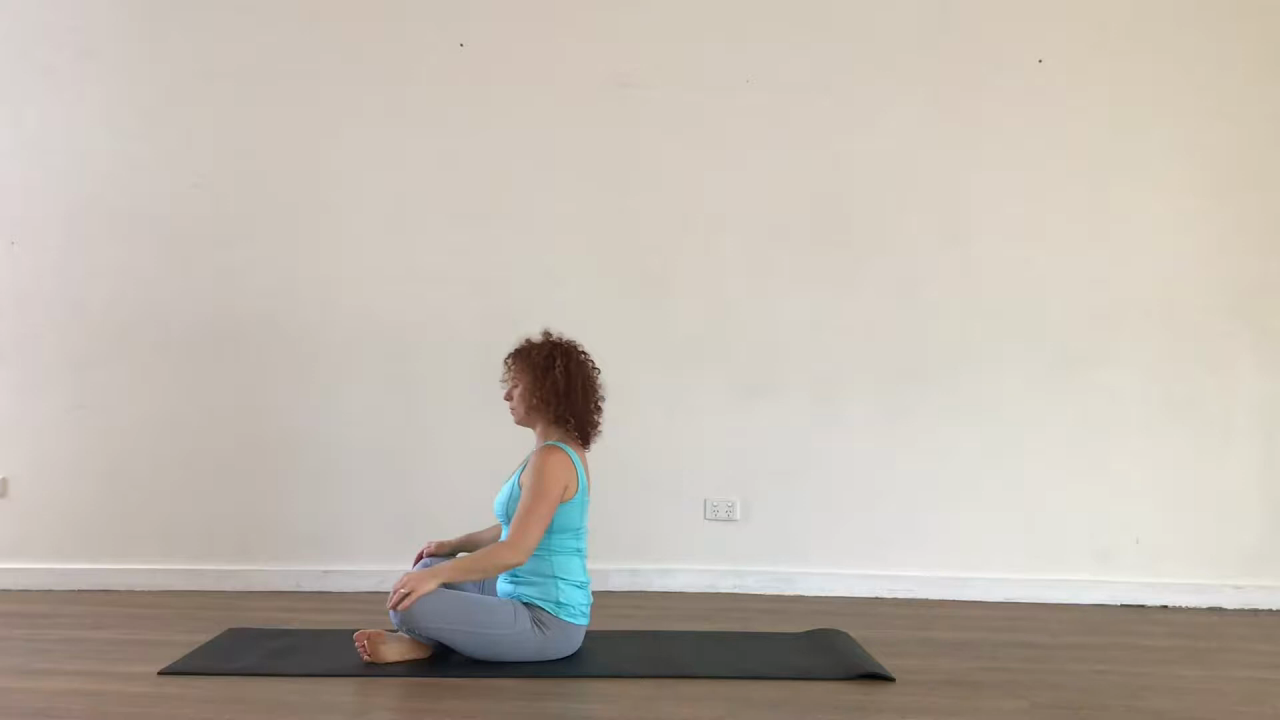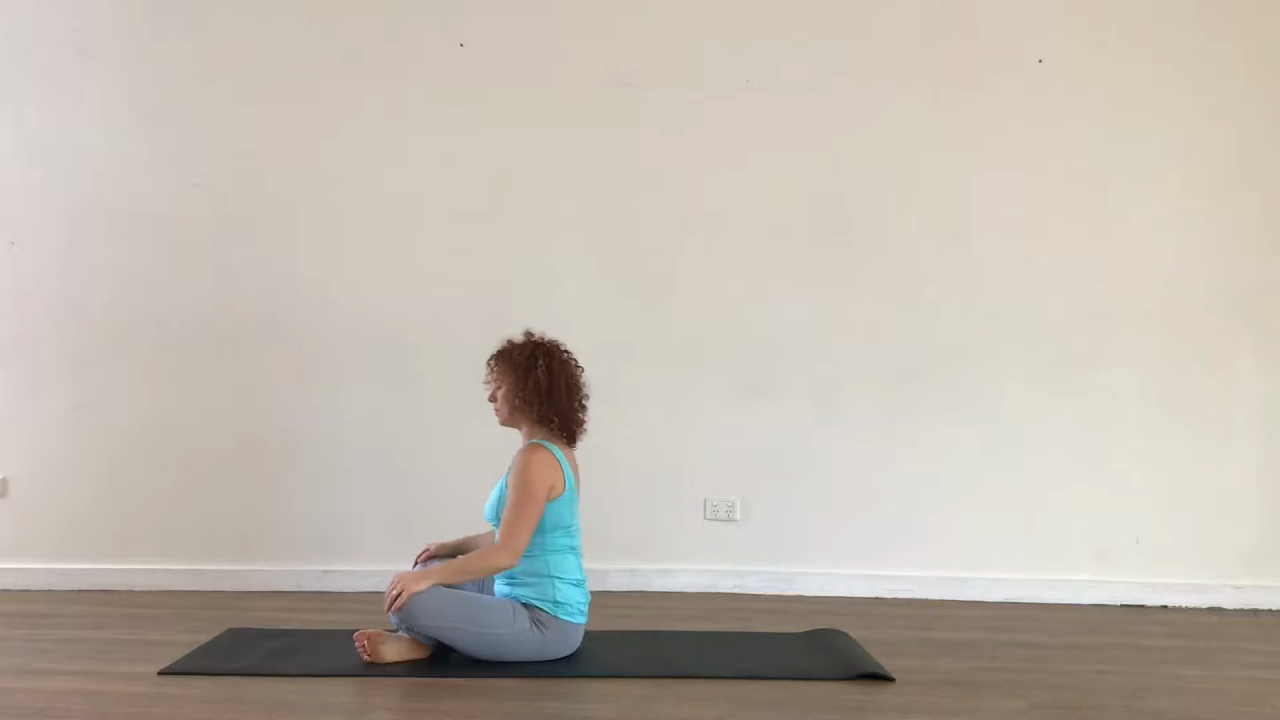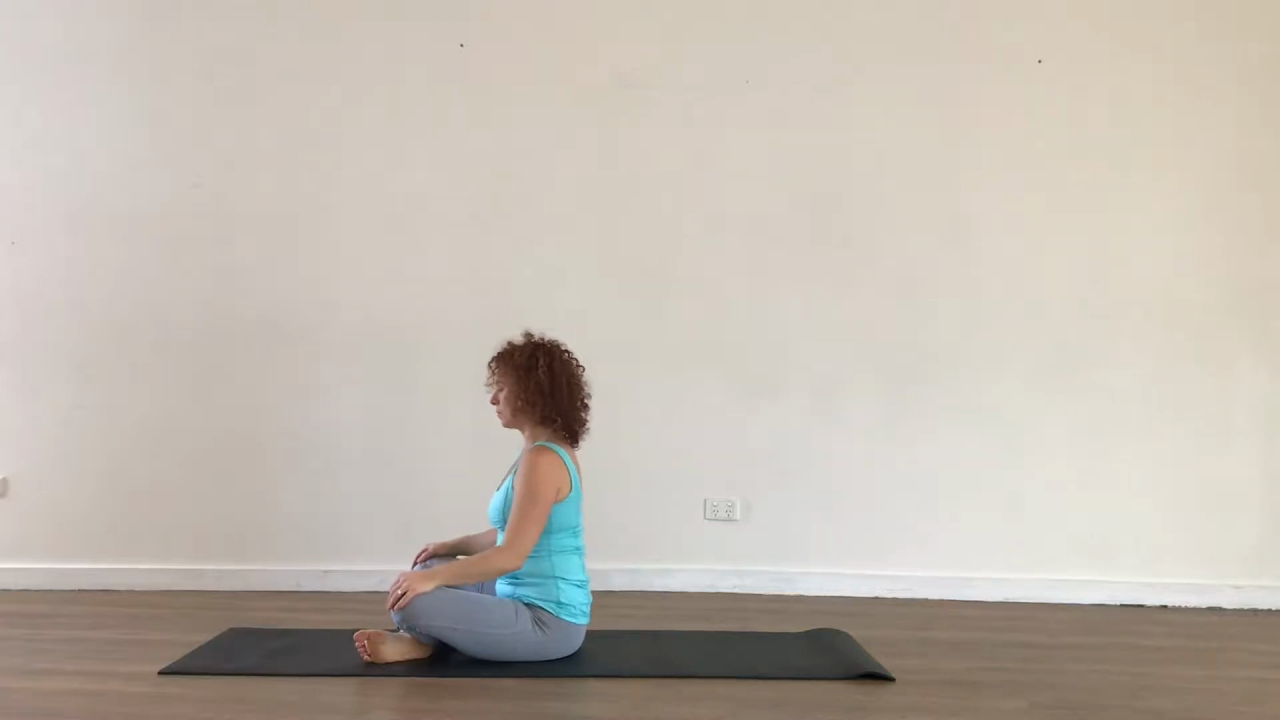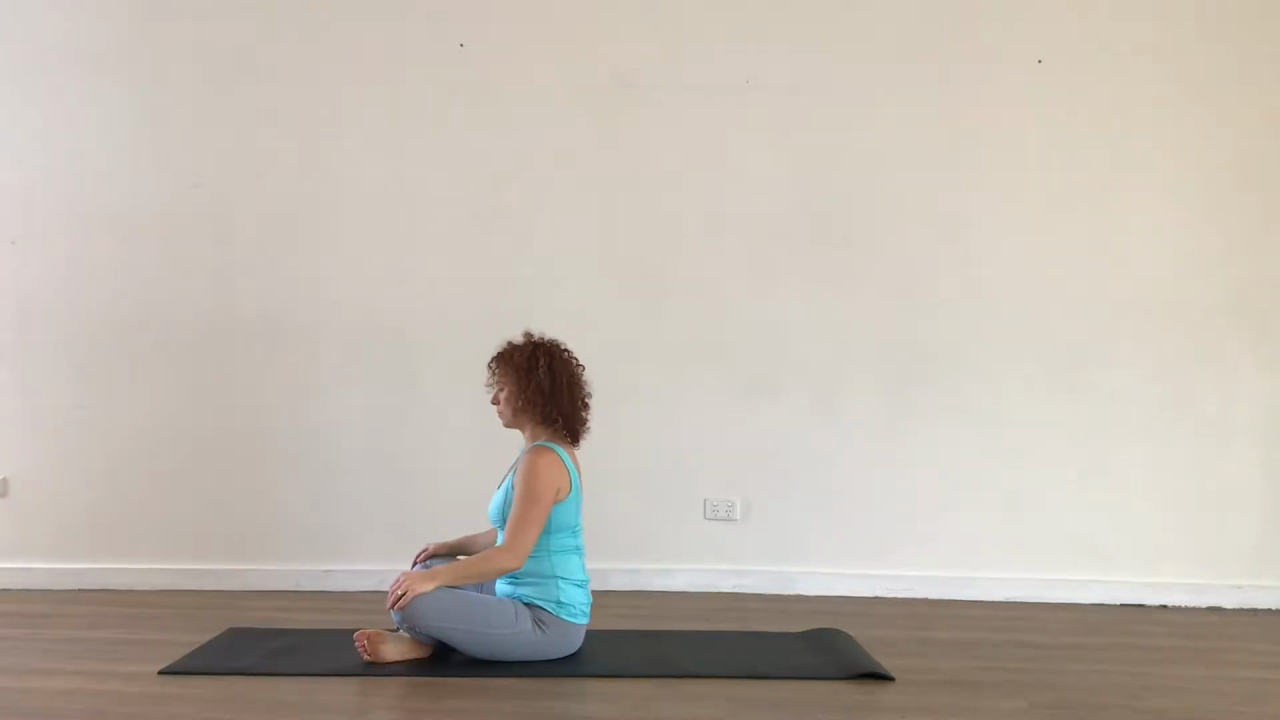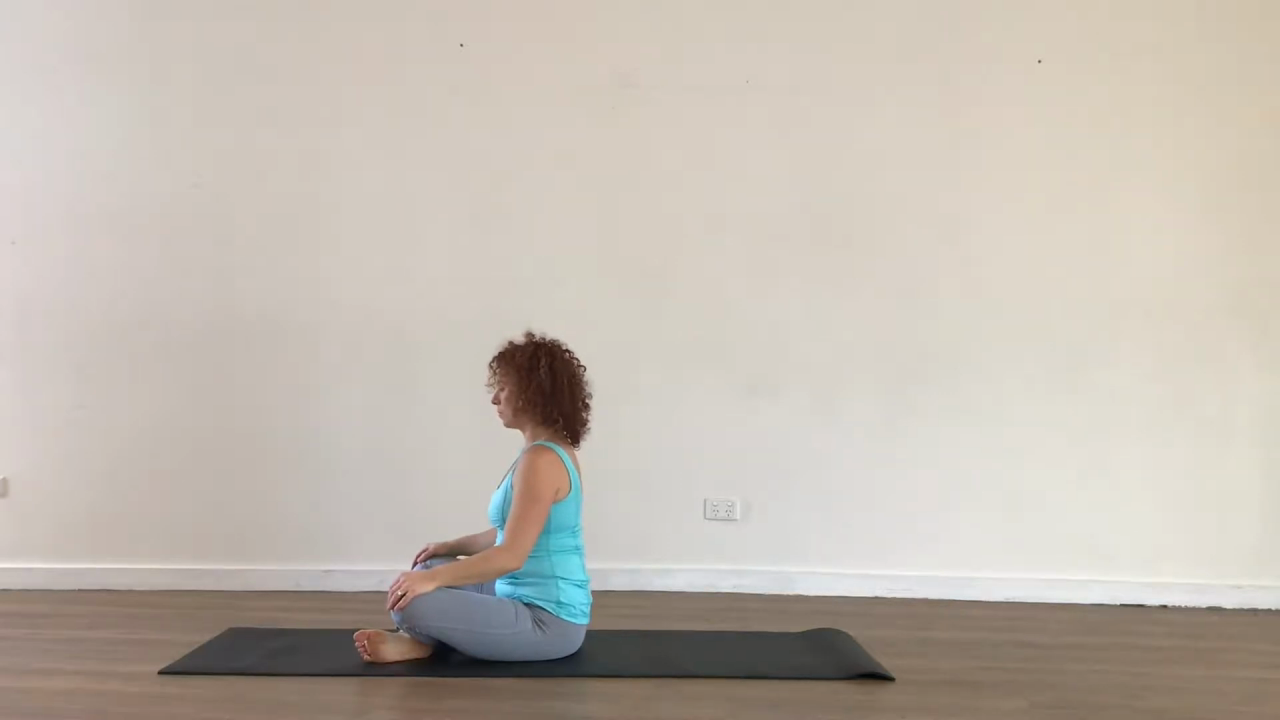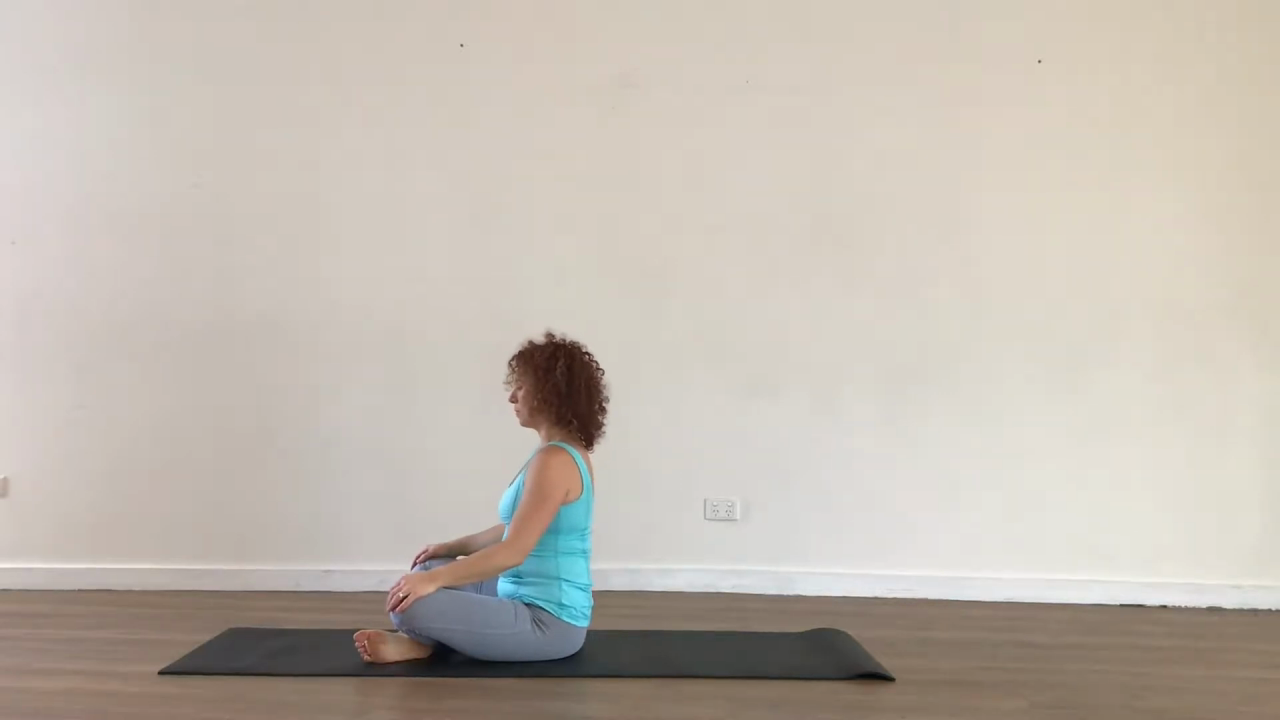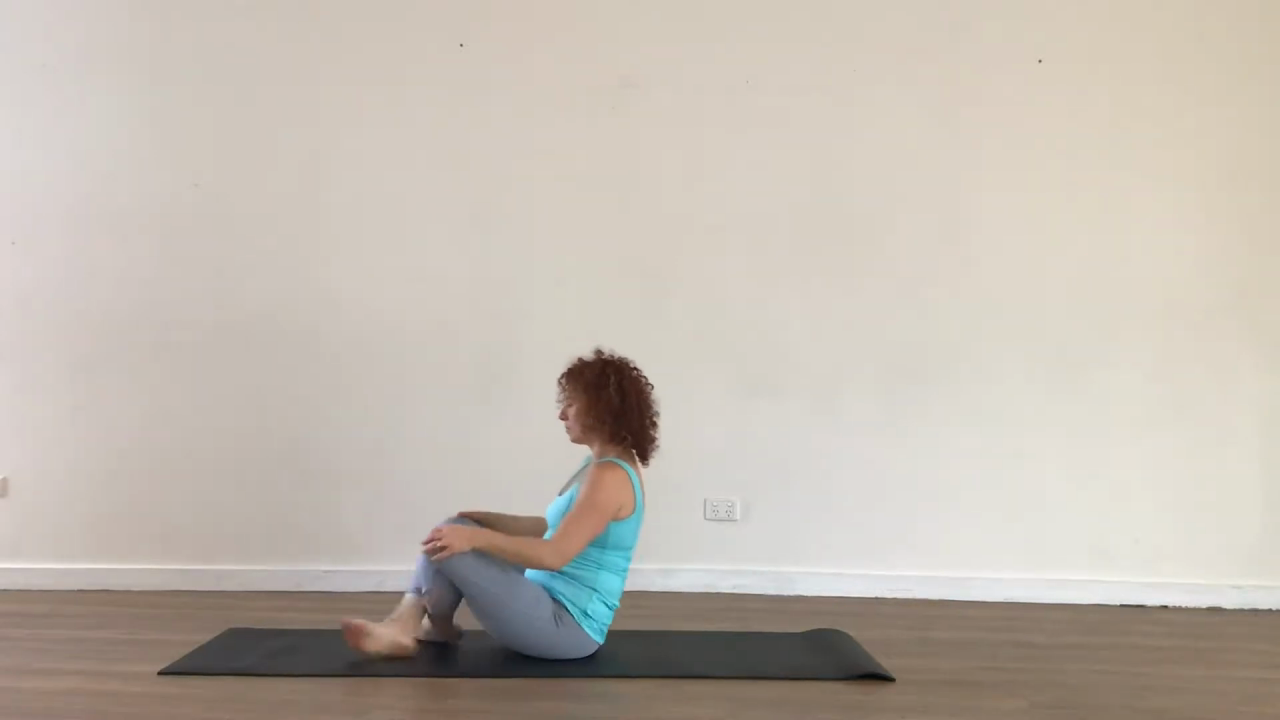
dt=0.4s
person 1, frame 1
left shoulder: (552, 460)
right shoulder: (558, 452)
left elbow: (515, 552)
right elbow: (515, 529)
left wrist: (437, 575)
right wrist: (454, 544)
left hip: (547, 623)
right hip: (532, 601)
left knee: (411, 604)
right knee: (430, 567)
left ankle: (421, 642)
person 1, frame 2
left shoulder: (536, 458)
right shoulder: (548, 451)
left elbow: (506, 554)
left wrist: (426, 578)
right wrist: (452, 547)
left hip: (545, 622)
right hip: (529, 601)
left knee: (409, 601)
right knee: (429, 569)
left ankle: (419, 643)
person 1, frame 3
left shoulder: (543, 460)
right shoulder: (549, 452)
left elbow: (512, 555)
right elbow: (512, 534)
left wrist: (434, 577)
right wrist: (450, 546)
left hip: (547, 623)
right hip: (532, 601)
left knee: (411, 600)
right knee: (430, 566)
left ankle: (419, 643)
person 1, frame 4
left shoulder: (542, 460)
right shoulder: (552, 452)
left elbow: (512, 556)
right elbow: (512, 535)
left wrist: (434, 578)
right wrist: (451, 547)
left hip: (547, 622)
right hip: (531, 601)
left knee: (412, 600)
right knee: (430, 566)
left ankle: (419, 641)
person 1, frame 5
left shoulder: (541, 460)
right shoulder: (553, 451)
left elbow: (512, 556)
left wrist: (434, 578)
right wrist: (452, 547)
left hip: (547, 622)
right hip: (534, 602)
left knee: (412, 602)
right knee: (428, 567)
left ankle: (418, 642)
person 1, frame 6
left shoulder: (554, 461)
right shoulder: (564, 453)
left elbow: (513, 552)
right elbow: (515, 529)
left wrist: (435, 580)
right wrist: (452, 547)
left hip: (547, 624)
right hip: (534, 604)
left knee: (411, 603)
right knee: (429, 566)
left ankle: (418, 642)
person 1, frame 7
left shoulder: (609, 477)
right shoulder: (601, 464)
left elbow: (556, 554)
right elbow: (555, 530)
left wrist: (472, 539)
right wrist: (486, 519)
left hip: (565, 626)
right hip: (554, 605)
left knee: (448, 546)
right knee: (459, 528)
left ankle: (436, 626)
right ankle: (400, 627)
